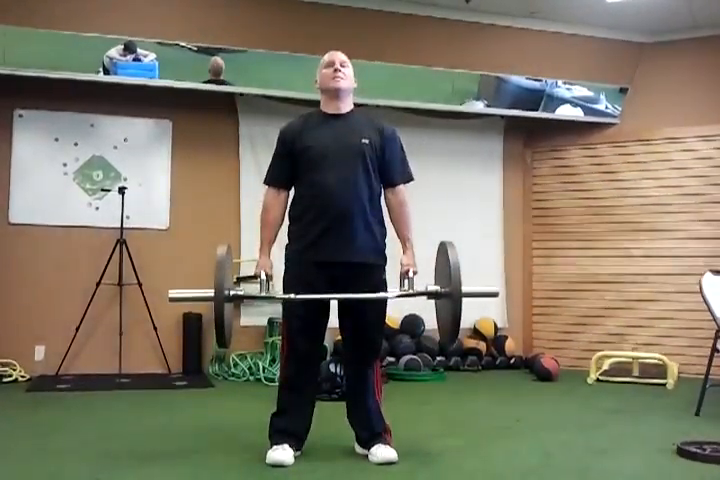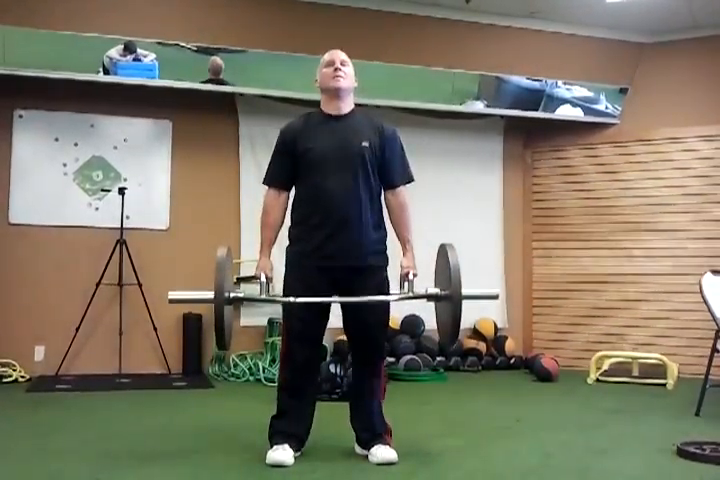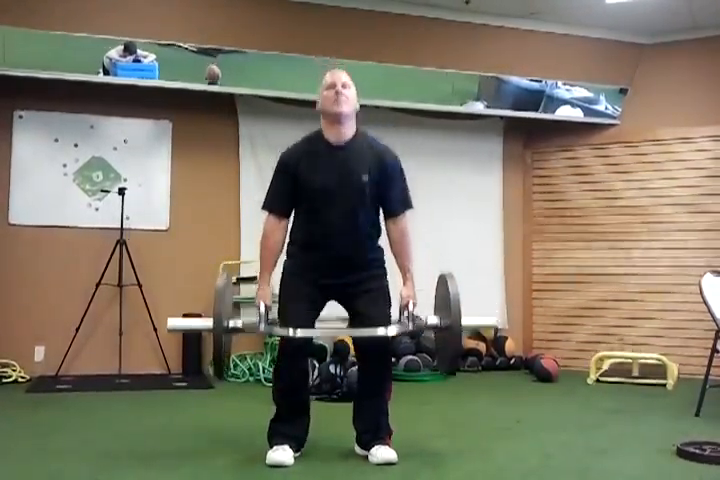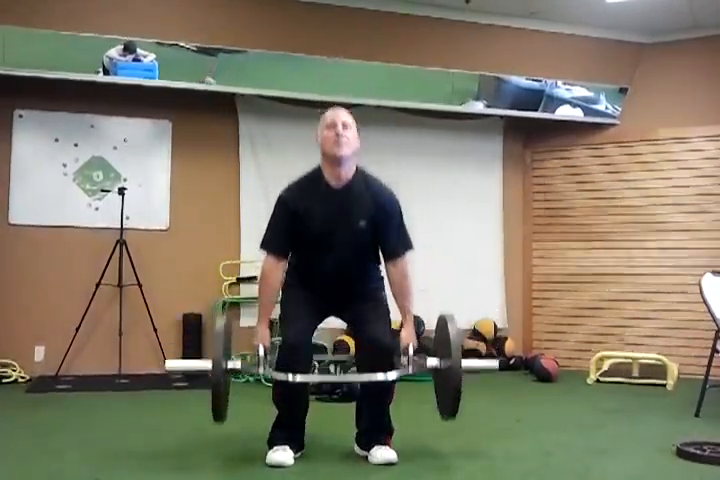
dt=0.2s
person 1, frame 1
left shoulder: (379, 132)
right shoulder: (295, 132)
left elbow: (395, 192)
right elbow: (276, 194)
left wrist: (407, 248)
right wrist: (264, 252)
left hip: (365, 257)
right hip: (307, 258)
left knee: (364, 351)
right knee: (301, 351)
left ankle: (371, 436)
right ankle: (286, 437)
person 1, frame 2
left shoulder: (380, 132)
right shoulder: (296, 132)
left elbow: (396, 194)
right elbow: (276, 196)
left wrist: (407, 251)
right wrist: (264, 254)
left hip: (367, 259)
right hip: (307, 259)
left knee: (369, 349)
right knee: (300, 350)
left ankle: (372, 436)
right ankle: (286, 438)
person 1, frame 3
left shoulder: (381, 157)
right shoulder: (296, 157)
left elbow: (396, 221)
right elbow: (276, 221)
left wrist: (407, 280)
right wrist: (264, 282)
left hip: (365, 271)
right hip: (306, 270)
left knee: (377, 345)
right knee: (292, 345)
left ankle: (373, 436)
right ankle: (286, 437)
person 1, frame 4
left shoulder: (380, 197)
right shoulder: (295, 197)
left elbow: (396, 263)
right elbow: (275, 262)
left wrist: (408, 324)
right wrist: (263, 324)
left hip: (362, 288)
right hip: (305, 287)
left knee: (381, 347)
right knee: (293, 346)
left ankle: (374, 438)
right ankle: (285, 439)
